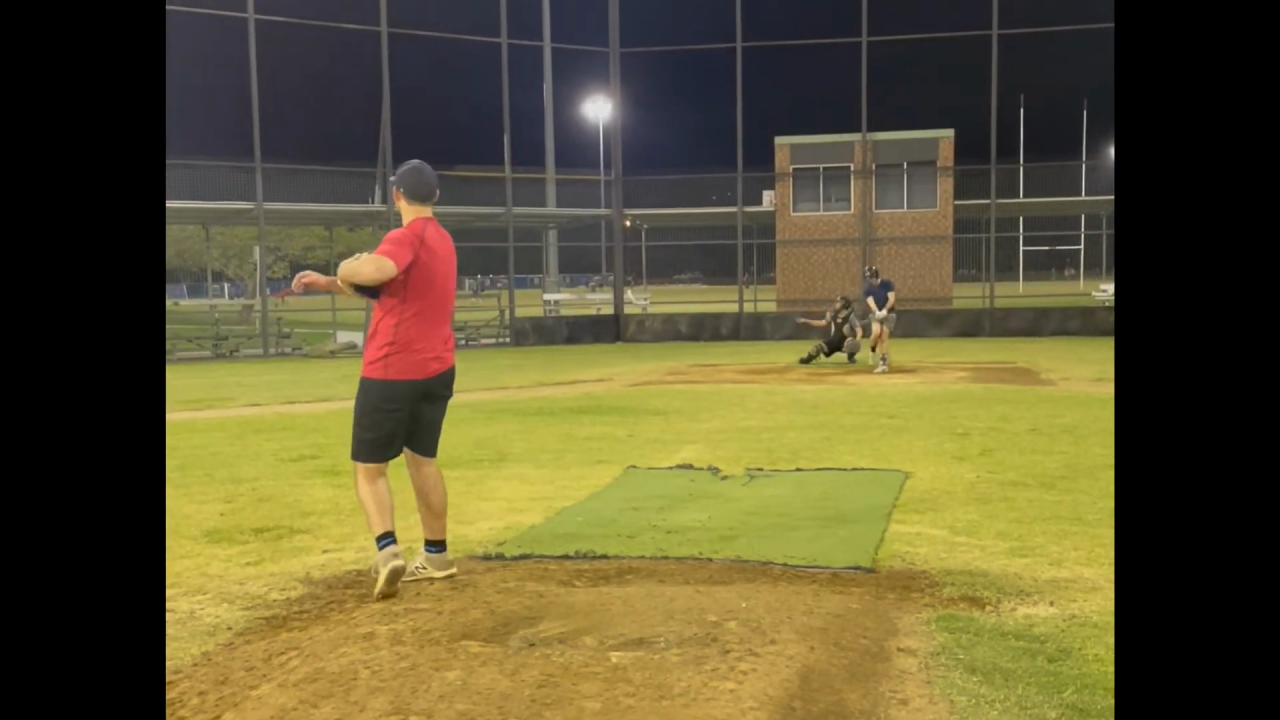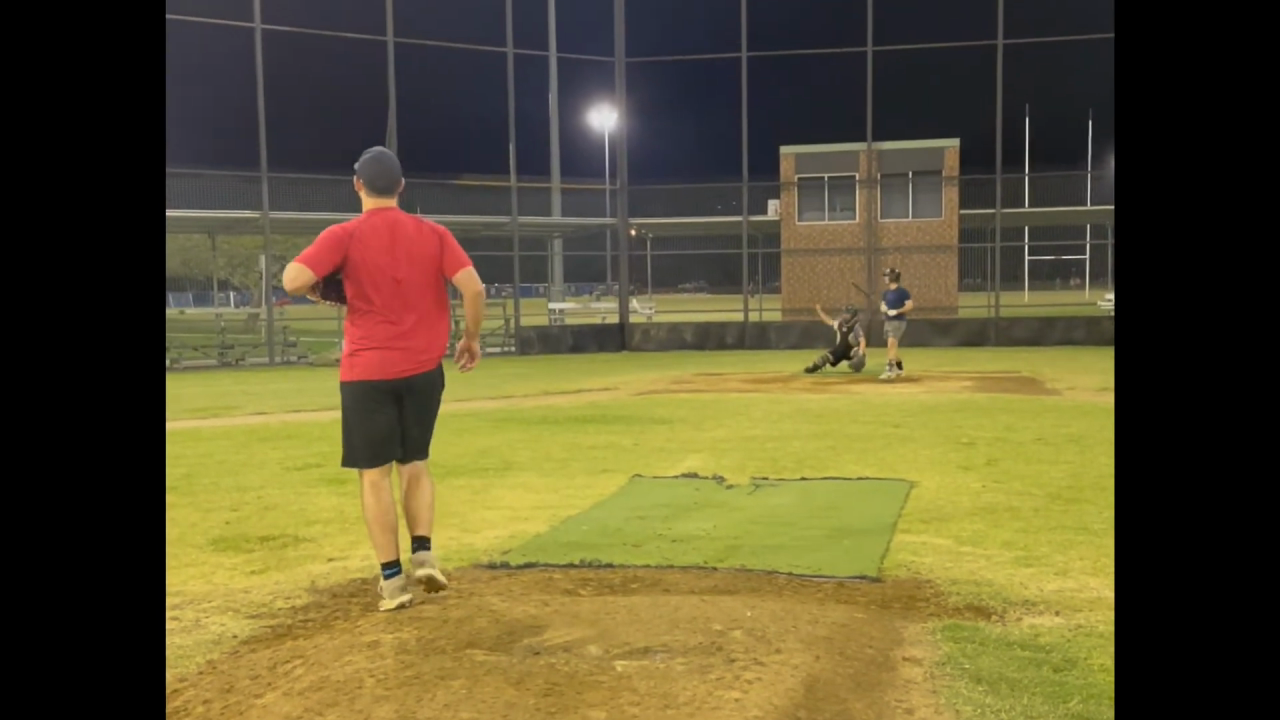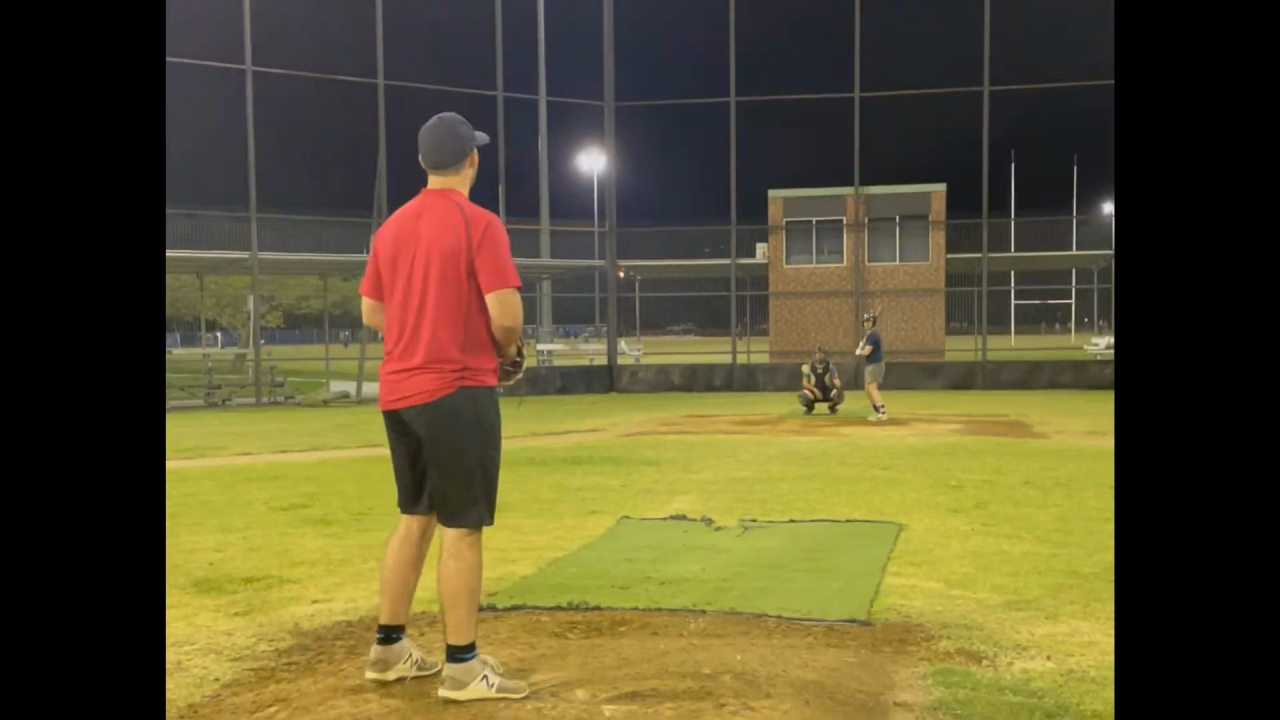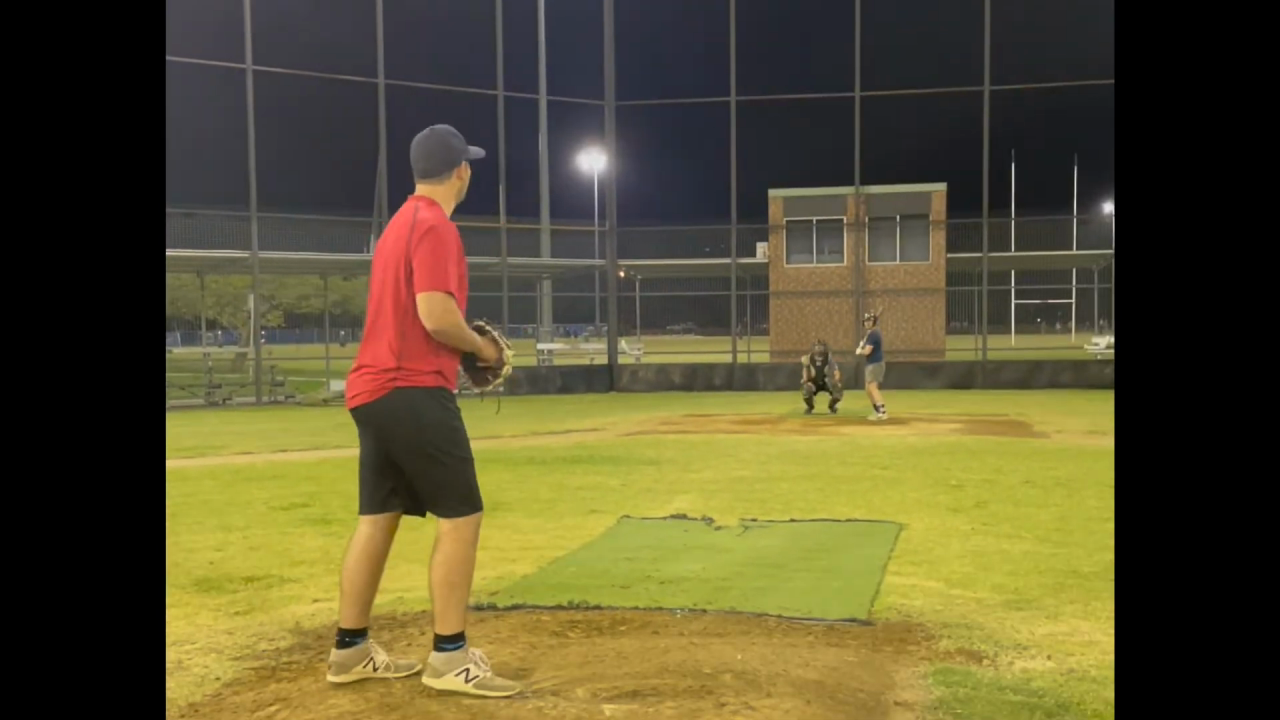
dt=0.5s
person 1, frame 1
left shoulder: (408, 236)
right shoulder: (442, 239)
left elbow: (375, 272)
left wrist: (345, 268)
right wrist: (325, 283)
left hip: (393, 371)
right hip: (437, 370)
left knee: (368, 467)
right knee: (423, 460)
left ankle: (388, 550)
right ankle: (437, 554)
person 1, frame 2
left shoulder: (343, 236)
right shoulder: (433, 234)
left elbow: (293, 281)
right elbow: (473, 289)
left wrist: (321, 276)
right wrist: (471, 337)
left hip: (366, 372)
right hip: (424, 369)
left knee: (375, 474)
right knee: (414, 462)
left ankle: (393, 578)
right ankle: (422, 550)
person 1, frame 3
left shoulder: (390, 228)
right shoulder: (479, 224)
left elbow: (372, 314)
right elbow: (506, 317)
right wrist: (508, 350)
left hip: (400, 393)
right hip: (458, 392)
left knee: (416, 518)
right knee: (462, 527)
left ankle: (388, 647)
right ankle: (461, 665)
person 1, frame 4
left shoulder: (400, 224)
right shoulder: (436, 226)
right elbow: (436, 316)
left wrist: (464, 342)
right wrist: (481, 346)
left hip: (379, 388)
right hip: (412, 389)
left knee: (377, 517)
right knee: (461, 515)
left ankle: (351, 649)
right ankle: (450, 657)
